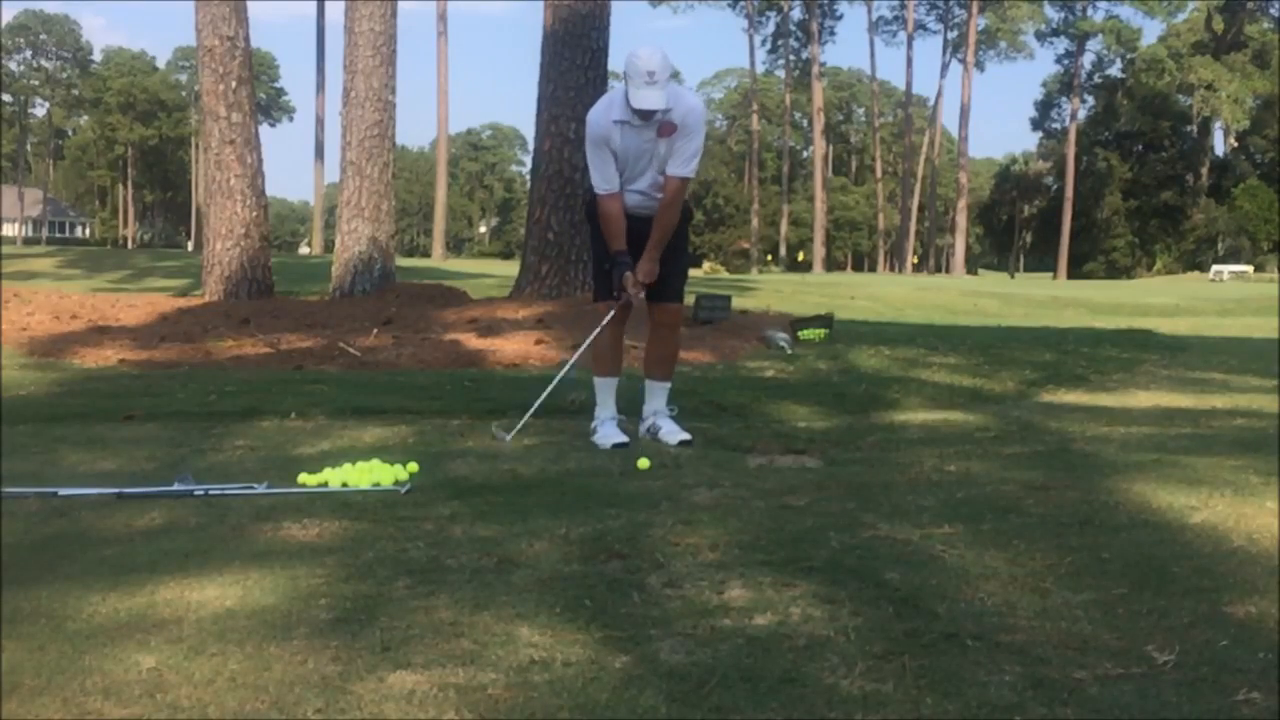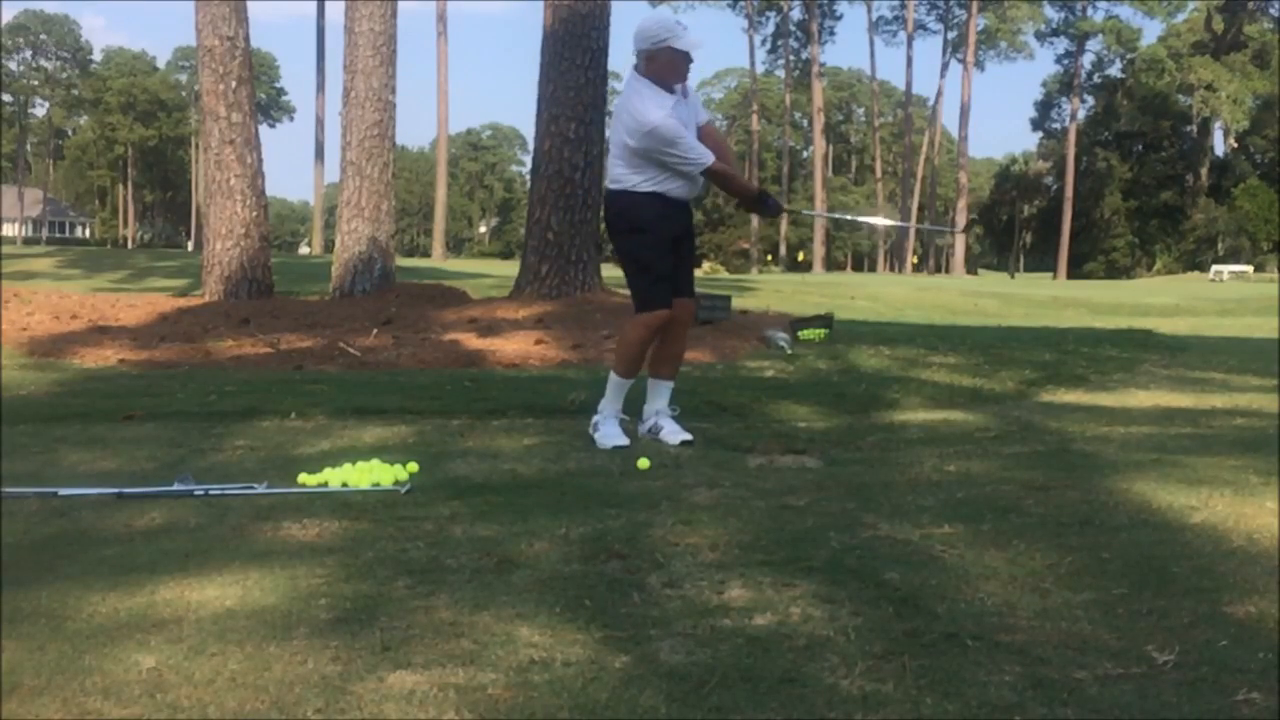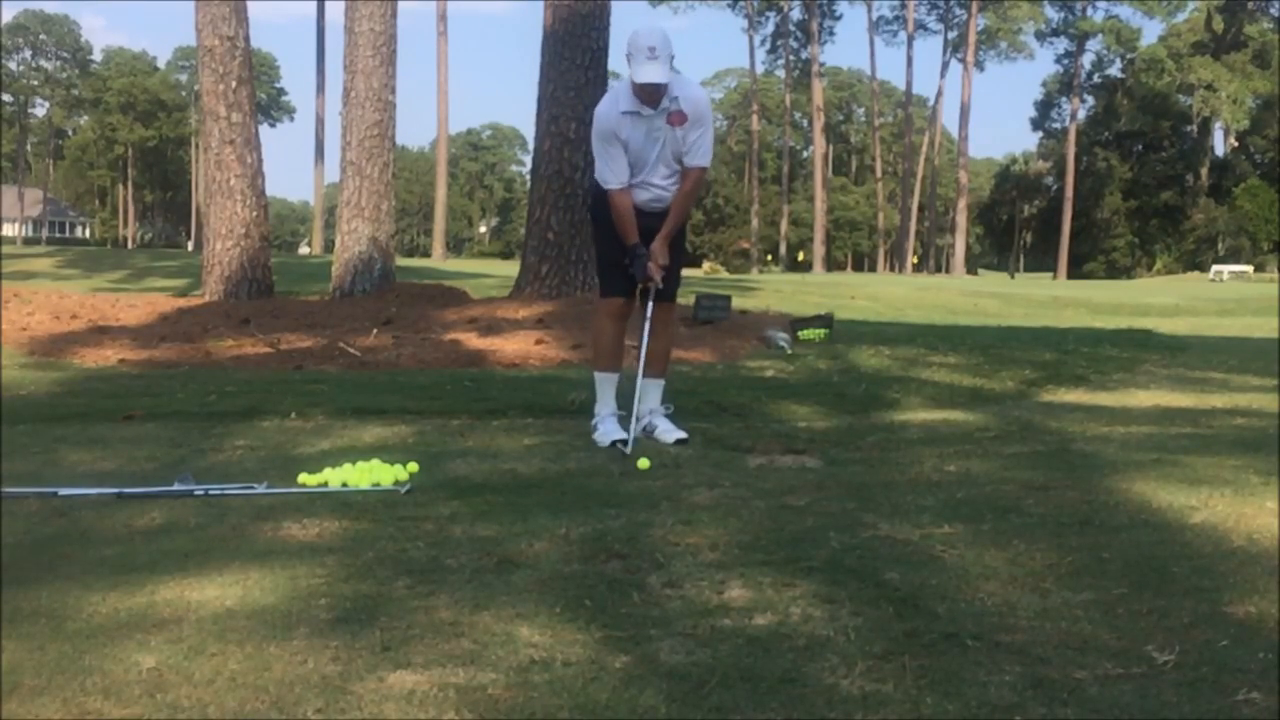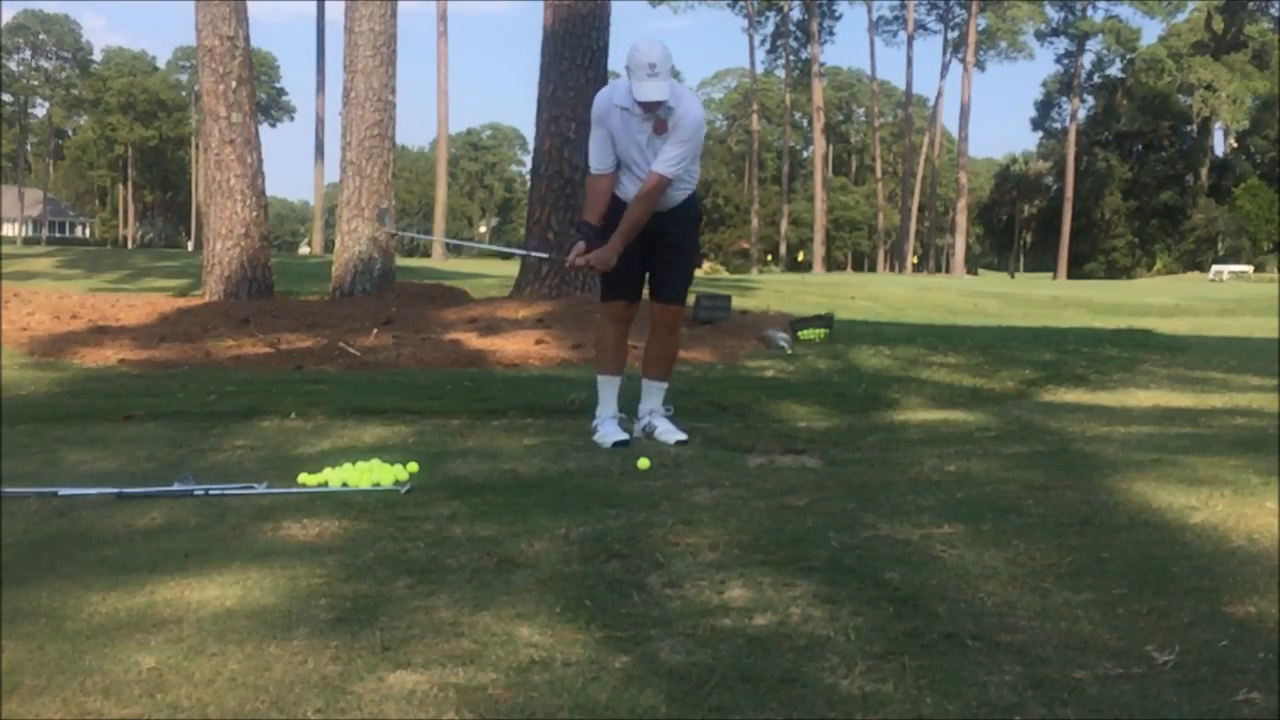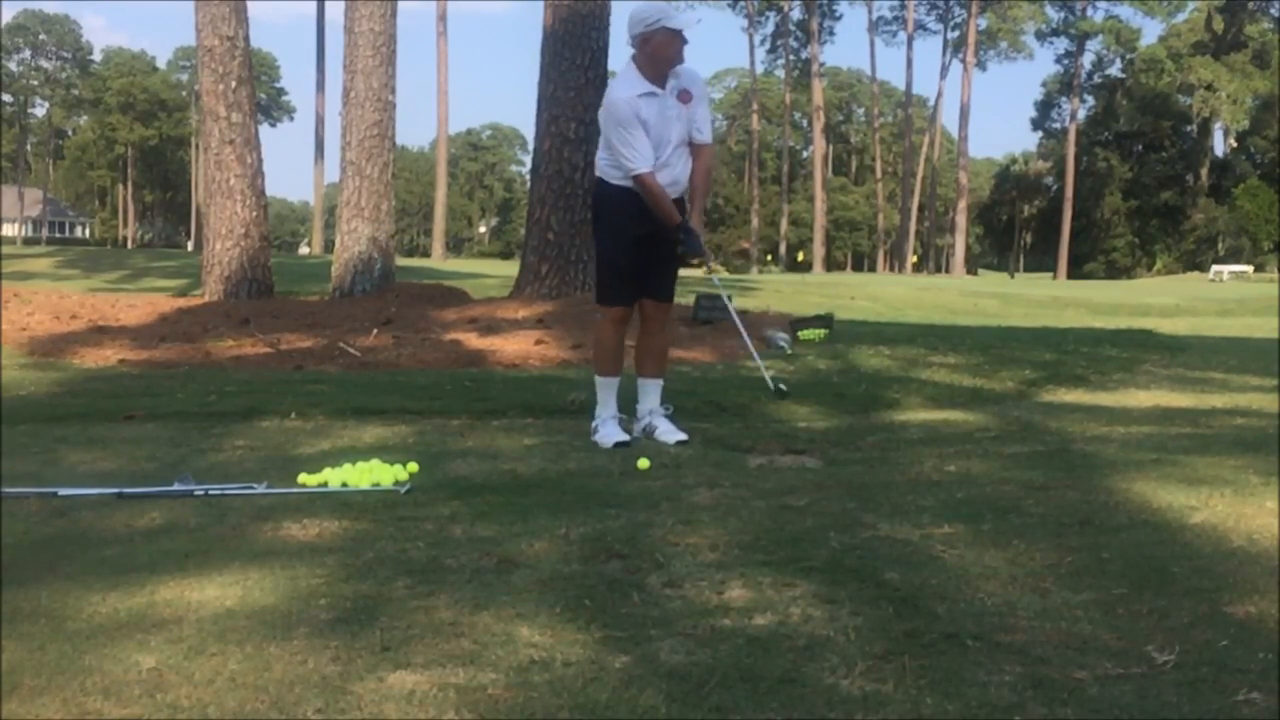
dt=1s
person 1, frame 1
left shoulder: (689, 110)
right shoulder: (601, 118)
left elbow: (674, 190)
right elbow: (609, 196)
left wrist: (651, 258)
right wrist: (621, 262)
left hip: (667, 217)
right hip: (614, 215)
left knee: (669, 314)
right knee: (612, 309)
left ankle: (655, 413)
right ankle: (605, 416)
person 1, frame 2
left shoulder: (672, 80)
right shoulder: (650, 117)
left elbow: (708, 133)
right elbow: (712, 169)
left wrist: (744, 192)
right wrist: (758, 198)
left hip: (673, 209)
right hip: (639, 213)
left knee: (682, 311)
right knee: (655, 313)
left ankle: (656, 413)
right ankle: (607, 414)
person 1, frame 3
left shoulder: (695, 100)
right shoulder: (609, 112)
left elbow: (694, 175)
right elbow: (618, 191)
left wrist: (663, 241)
right wrist: (635, 252)
left hip: (668, 212)
right hip: (616, 211)
left knee: (663, 310)
right knee: (614, 305)
left ankle: (651, 412)
right ankle: (605, 414)
person 1, frame 4
left shoulder: (689, 112)
right shoulder: (606, 102)
left elbow: (655, 187)
right elbow: (602, 174)
left wrist: (614, 247)
right wrist: (587, 233)
left hip: (676, 214)
right hip: (622, 209)
left knee: (669, 315)
right knee: (617, 309)
left ankle: (651, 413)
right ankle: (606, 415)
person 1, frame 5
left shoulder: (691, 83)
right shoulder: (621, 98)
left elbow: (701, 154)
right elbow: (642, 177)
left wrist: (695, 218)
right wrist: (682, 230)
left hip: (667, 208)
right hip: (621, 205)
left knee: (658, 310)
right knee: (617, 310)
left ankle: (650, 413)
right ankle: (605, 416)
